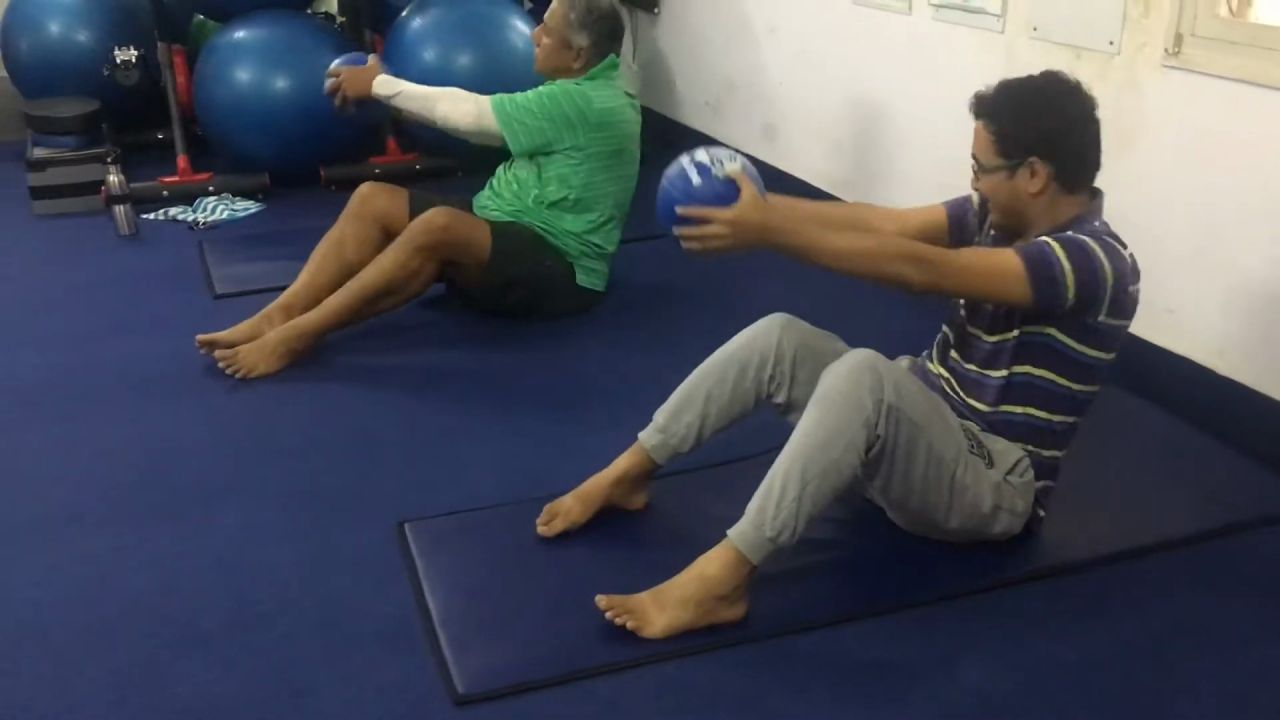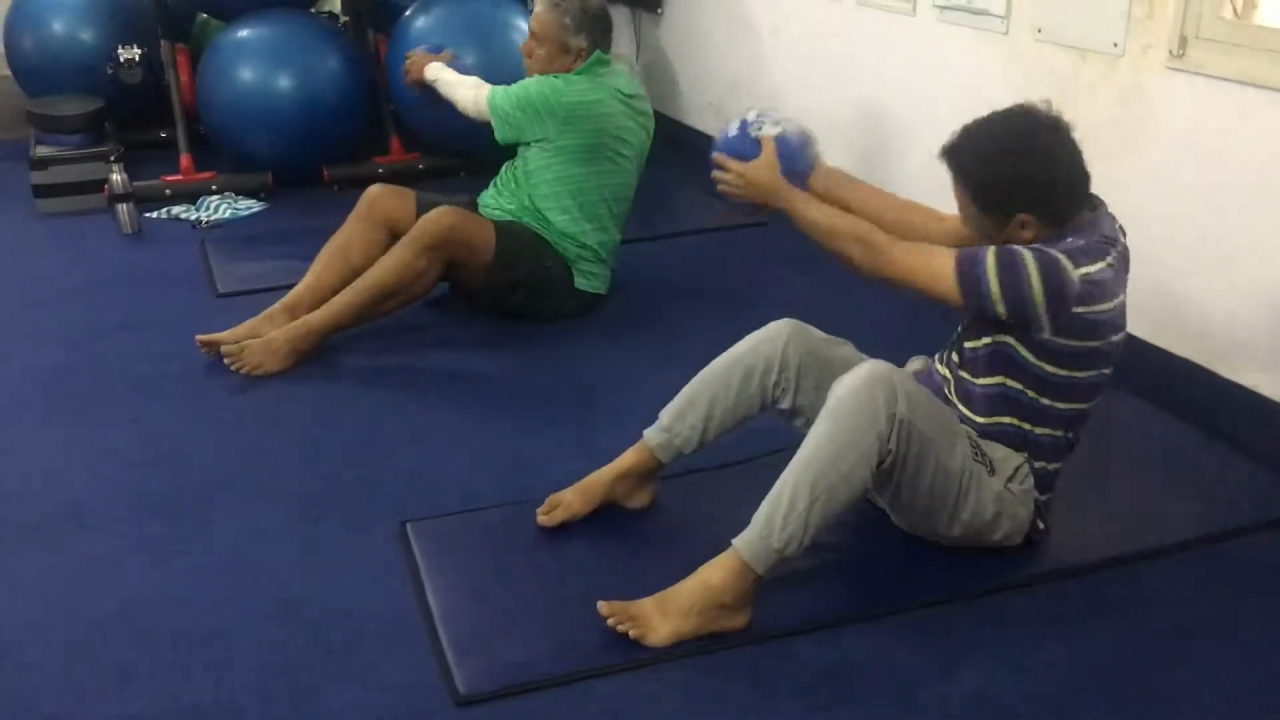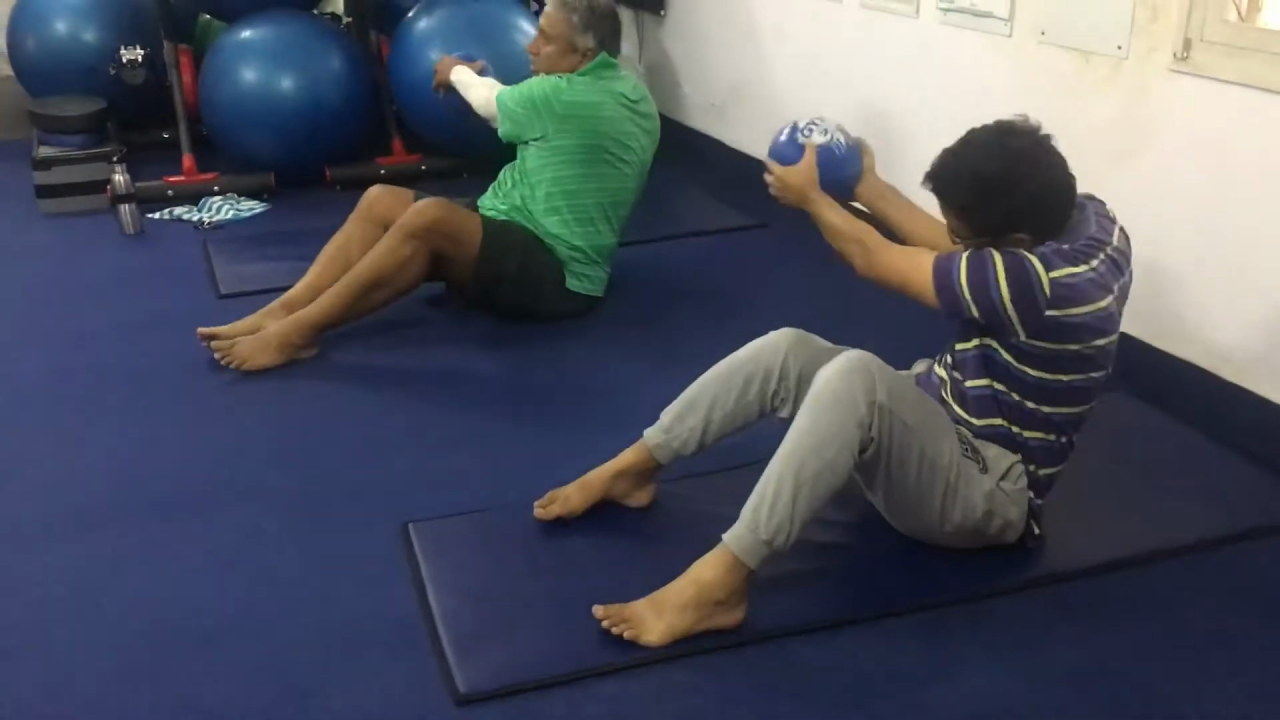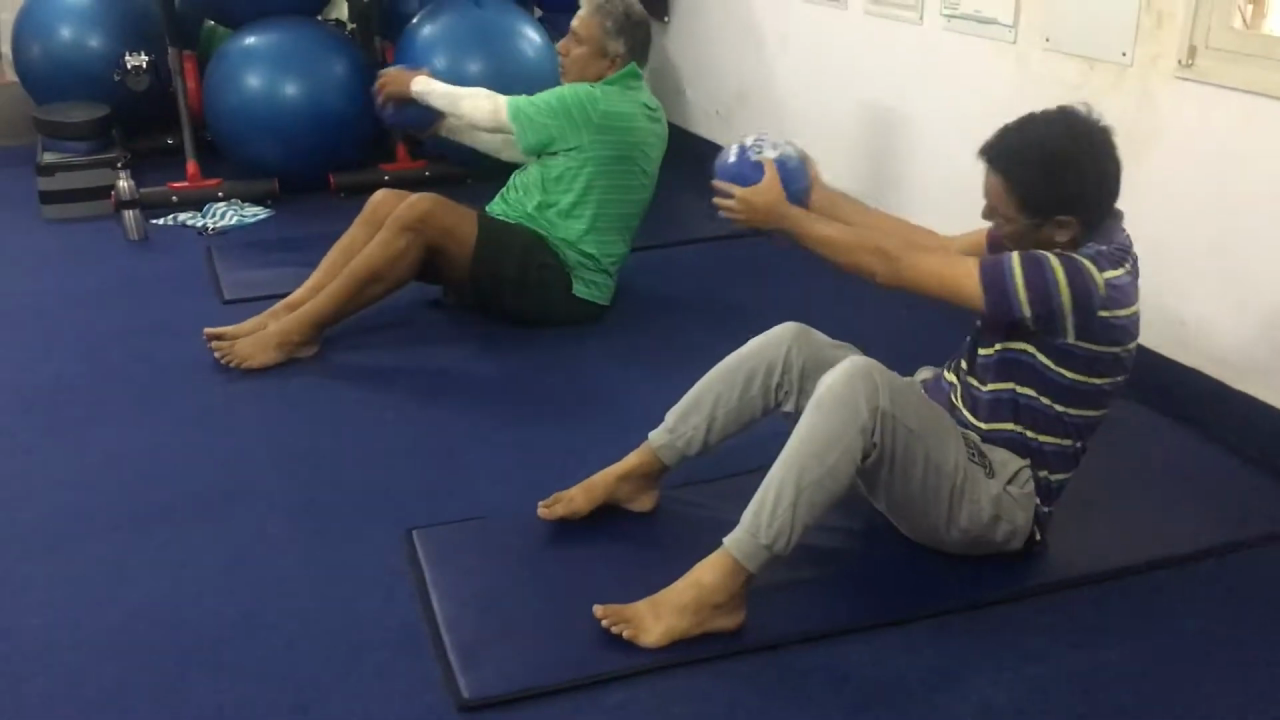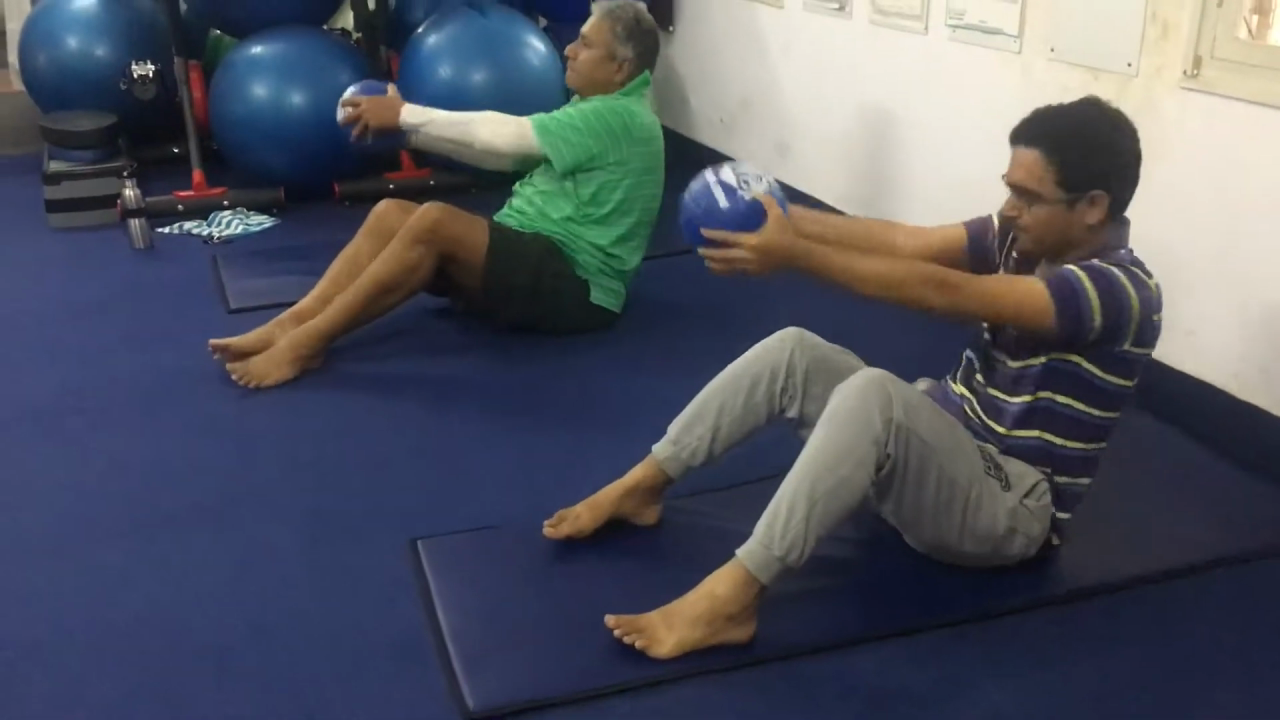
dt=0.2s
person 1, frame 1
left shoulder: (1097, 264)
right shoulder: (998, 214)
left elbow: (925, 269)
right elbow: (885, 226)
left wrist: (771, 234)
right wrist: (761, 208)
left hip: (988, 482)
right hip: (920, 423)
left knee: (862, 374)
right knee: (778, 337)
left ankle: (723, 578)
right ankle: (625, 475)
person 1, frame 2
left shoulder: (1048, 276)
right shoulder: (1082, 221)
left elbow: (876, 254)
right elbow: (940, 234)
left wrist: (778, 194)
right wrist: (819, 177)
left hip: (991, 490)
left knee: (872, 386)
right knee: (786, 341)
left ankle: (726, 586)
right ankle: (629, 471)
person 1, frame 3
left shoulder: (1027, 280)
right shoulder: (1086, 217)
left elbow: (874, 258)
right elbow: (962, 256)
left wrist: (811, 196)
right wrist: (867, 186)
left hip: (987, 489)
left knee: (853, 375)
right knee: (787, 352)
left ankle: (718, 583)
right ankle: (630, 469)
person 1, frame 4
left shoulder: (1069, 281)
right shoulder: (1089, 230)
left elbow: (895, 265)
right elbow: (946, 254)
left wrist: (782, 215)
right wrist: (823, 197)
left hip: (993, 499)
right hip: (946, 430)
left knee: (858, 381)
right knee: (791, 345)
left ankle: (719, 586)
right ankle: (636, 472)
person 1, frame 5
left shoulder: (1121, 291)
right shoulder: (1025, 235)
left elbow: (941, 291)
right elbow: (904, 243)
left wrist: (796, 254)
right wrist: (782, 219)
left hip: (1006, 509)
right hip: (946, 439)
left knee: (872, 394)
right knee: (792, 350)
left ankle: (731, 598)
right ankle: (639, 487)
person 2, frame 1
left shoulder: (581, 104)
right shoulder: (580, 87)
left elbow: (471, 114)
right elbow: (492, 126)
left wrist: (379, 85)
right wrist: (392, 98)
left hip: (556, 271)
left knee: (438, 227)
right knee: (372, 199)
left ankle: (297, 337)
right ankle: (279, 316)
person 2, frame 2
left shoulder: (563, 97)
right shoulder: (618, 84)
left elbow: (478, 101)
left wrist: (432, 70)
left hip: (559, 271)
left knee: (444, 226)
right knee: (381, 201)
left ankle: (302, 336)
right ankle: (285, 315)
person 2, frame 3
left shoulder: (562, 96)
right shoulder: (630, 92)
left elbow: (492, 101)
left wrist: (456, 72)
left hip: (556, 273)
left knee: (431, 217)
right knee: (381, 202)
left ankle: (298, 332)
right ankle: (283, 312)
person 2, frame 4
left shoulder: (591, 105)
right shoulder: (633, 102)
left elbow: (492, 112)
right elbow: (531, 149)
left wrist: (416, 85)
right wrist: (445, 126)
left hip: (559, 280)
right hip: (537, 248)
left knee: (423, 212)
right knee: (385, 204)
left ankle: (297, 331)
right ankle: (286, 313)
person 2, frame 5
left shoulder: (618, 118)
right shoulder: (599, 108)
left elbow: (508, 135)
right elbow: (509, 154)
left wrist: (405, 114)
right wrist: (410, 132)
left hip: (572, 287)
right hip: (535, 253)
left knee: (434, 221)
right knee: (389, 215)
left ankle: (307, 344)
right ankle: (292, 324)
